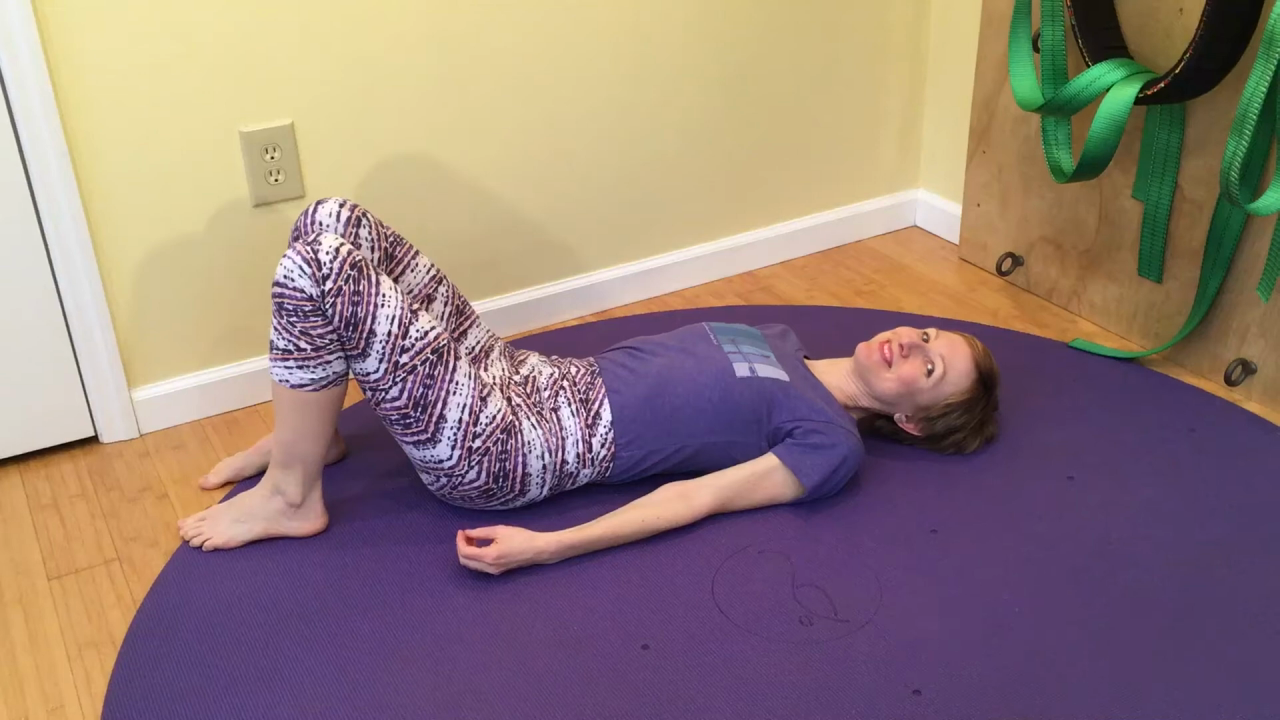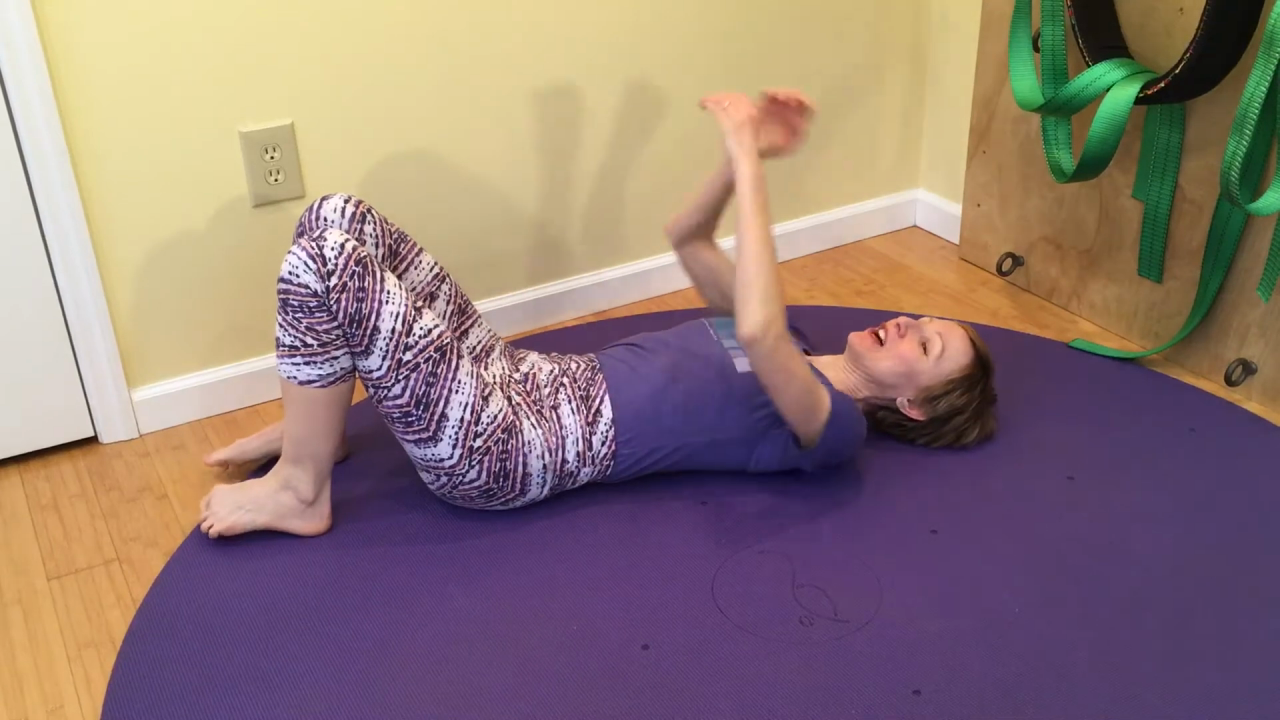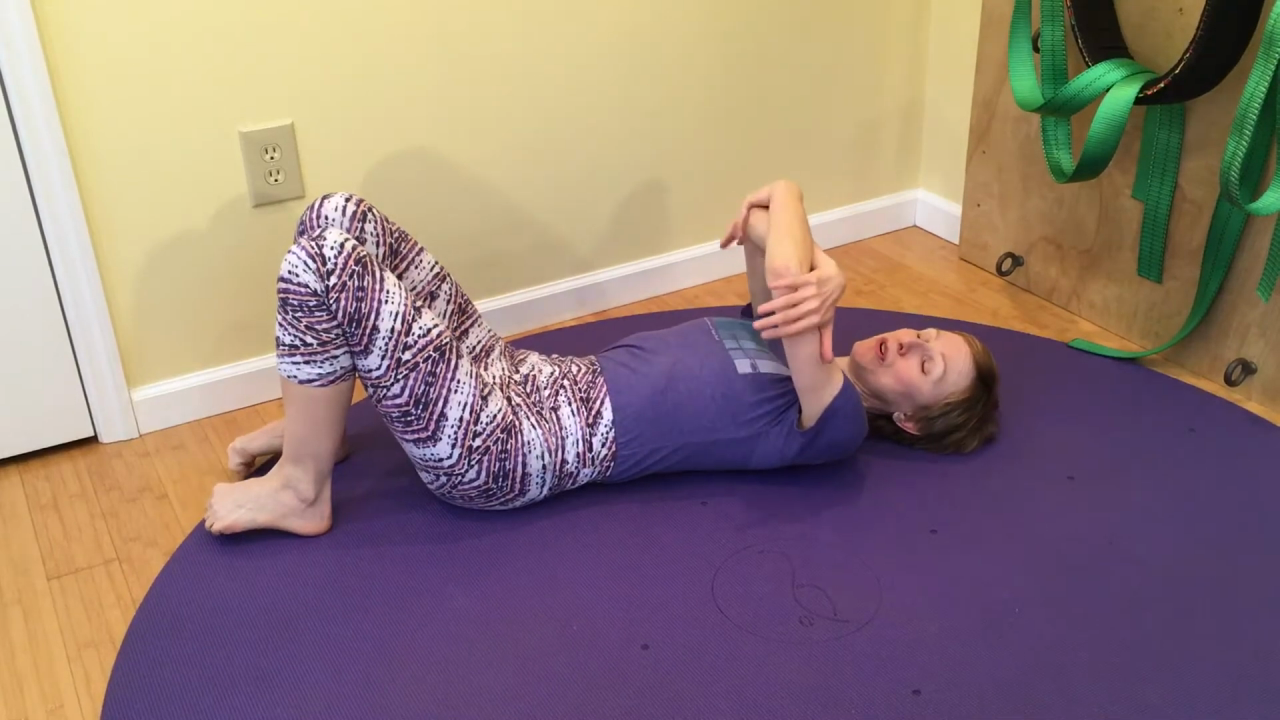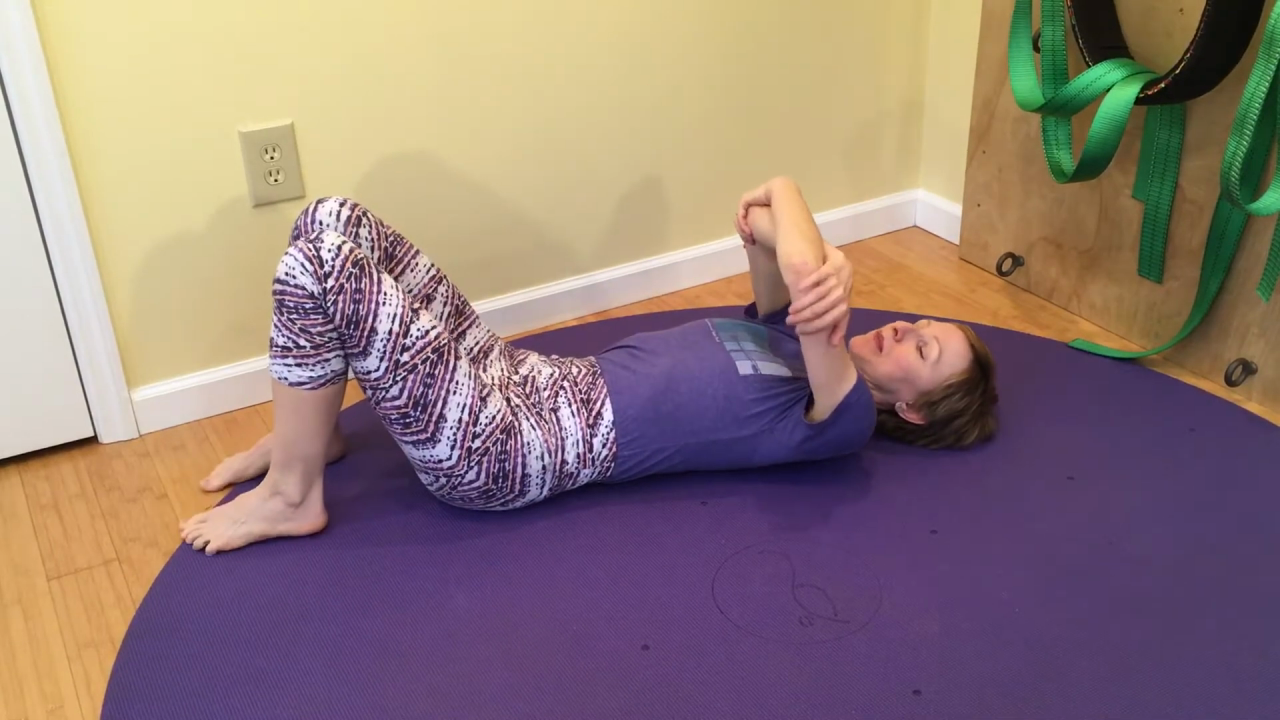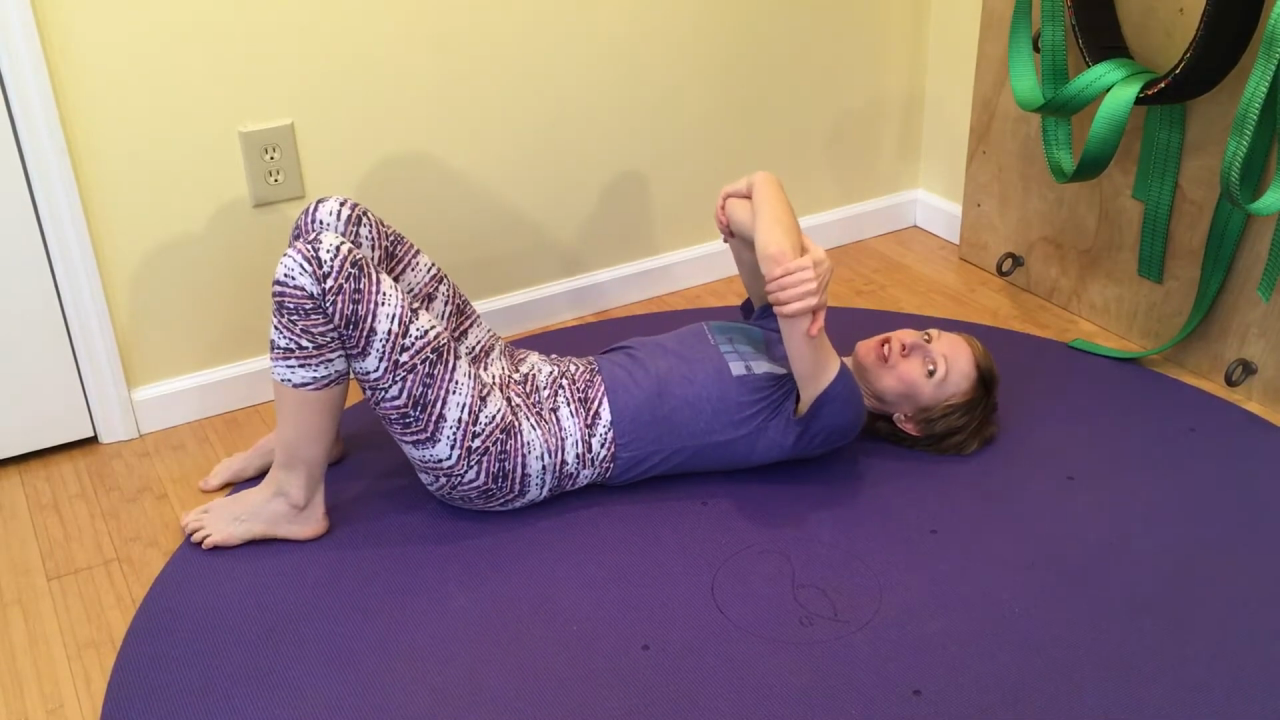
dt=1s
person 1, frame 1
left shoulder: (830, 446)
right shoulder: (784, 344)
left elbow: (694, 498)
left wrist: (540, 549)
left hip: (503, 451)
right hip: (531, 380)
left knee: (316, 265)
right knee: (333, 222)
left ankle: (289, 498)
right ankle: (305, 434)
person 1, frame 2
left shoulder: (831, 428)
right shoulder: (791, 353)
left elbow: (754, 328)
right elbow: (687, 240)
left wrist: (748, 163)
right wrist: (749, 155)
left hip: (501, 452)
right hip: (532, 384)
left knee: (326, 258)
right knee: (338, 218)
left ankle: (299, 492)
right ankle: (311, 427)
person 1, frame 3
left shoulder: (836, 423)
right shoulder: (807, 350)
left elbow: (784, 271)
right elbow: (771, 249)
left wrist: (785, 198)
right wrist: (823, 275)
left hip: (504, 450)
right hip: (533, 382)
left knee: (324, 257)
right knee: (340, 217)
left ankle: (300, 488)
right ankle: (314, 424)
person 1, frame 4
left shoulder: (842, 422)
right shoulder: (798, 341)
right elbow: (773, 247)
left wrist: (801, 238)
right wrist: (829, 270)
left hip: (508, 451)
right hip: (527, 381)
left knee: (318, 266)
right knee: (333, 221)
left ankle: (290, 496)
right ankle: (309, 433)
person 1, frame 5
left shoulder: (833, 414)
right shoulder: (795, 340)
right elbow: (751, 232)
right wrist: (803, 266)
left hip: (507, 451)
right hip: (528, 380)
left knee: (315, 267)
right knee: (333, 220)
left ankle: (293, 498)
right ankle: (308, 431)
